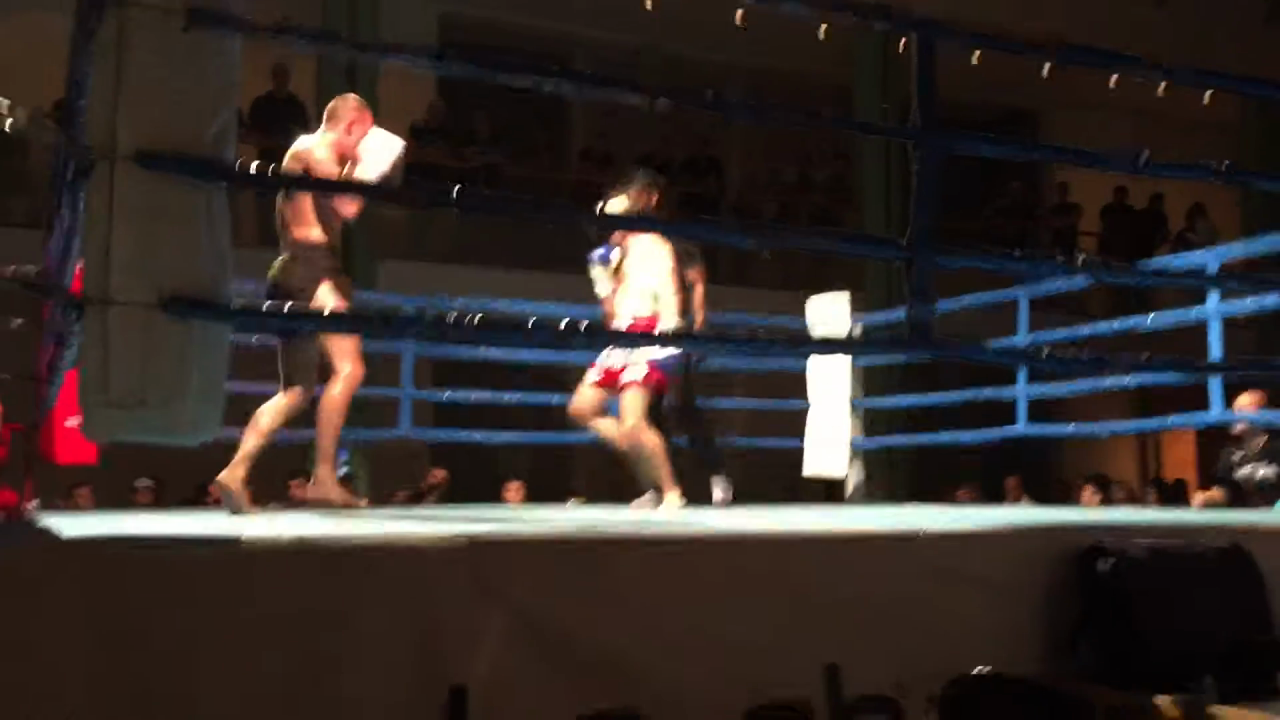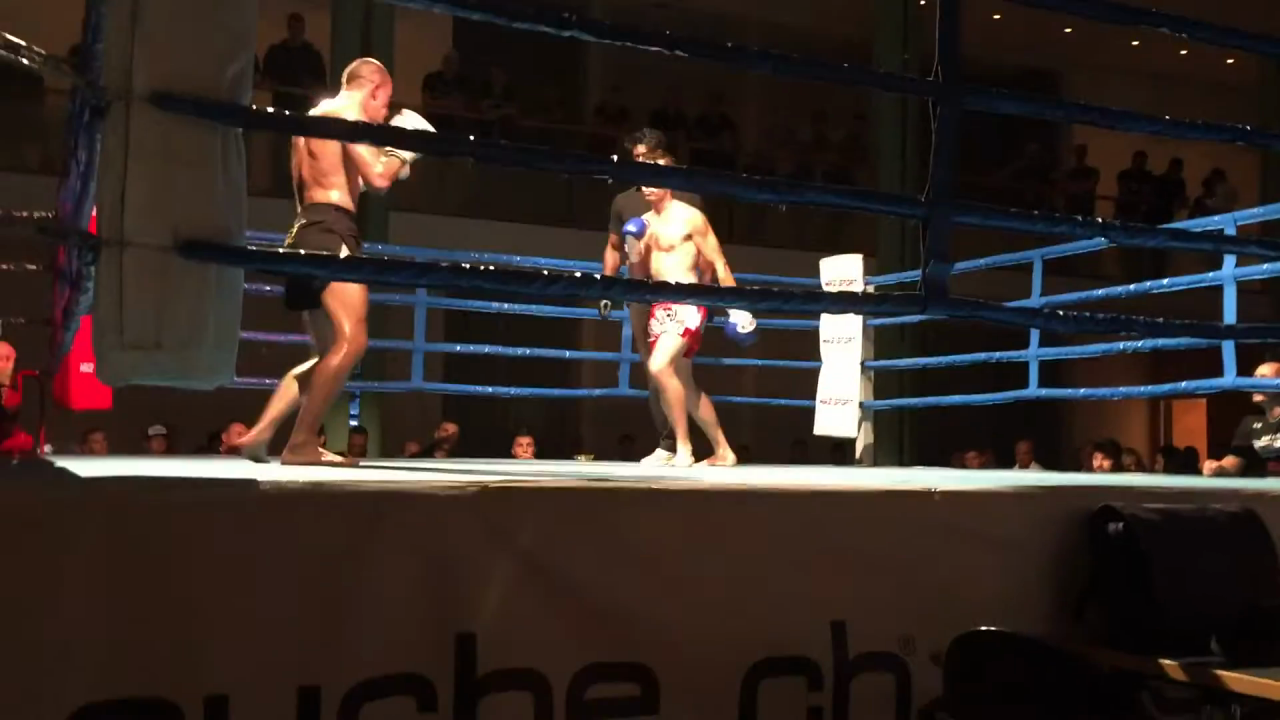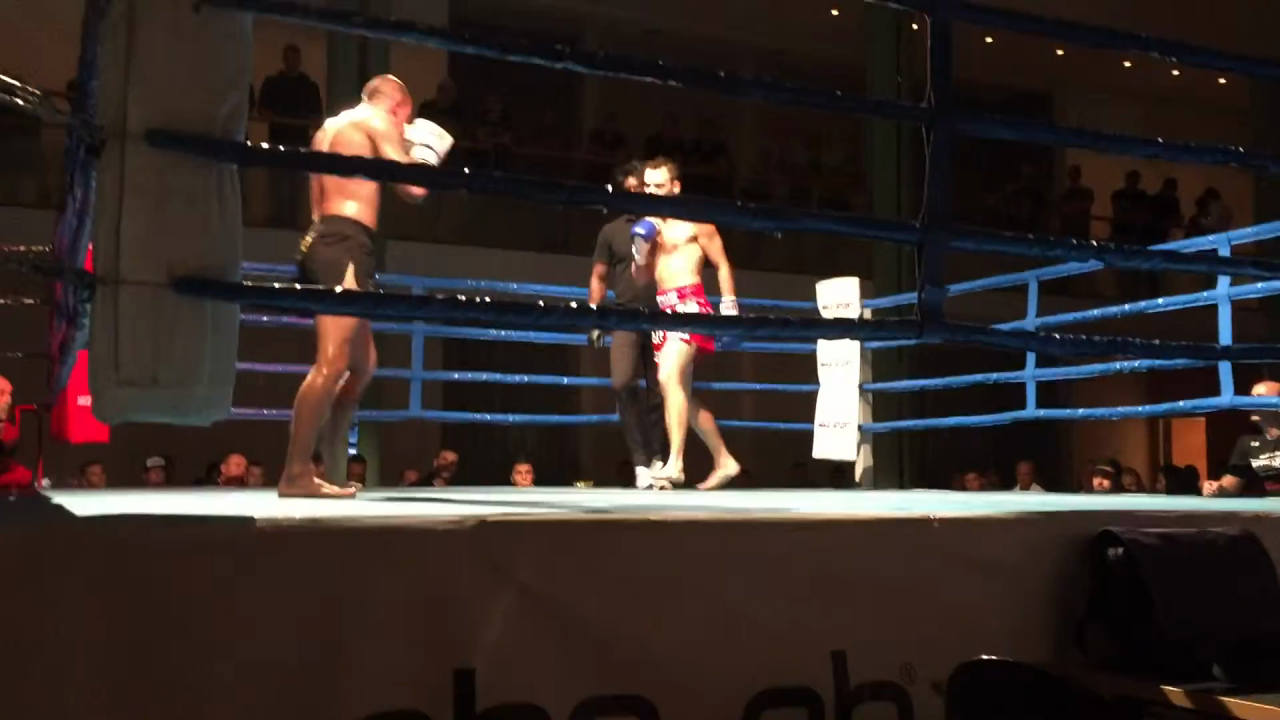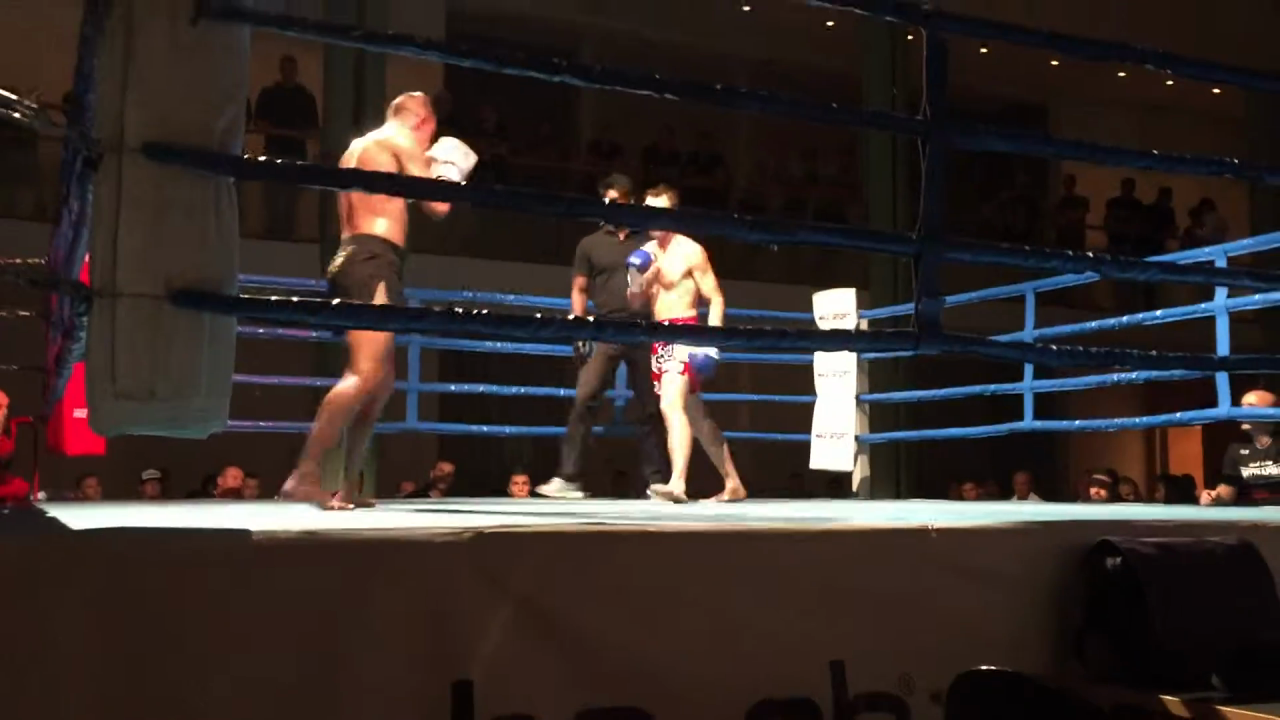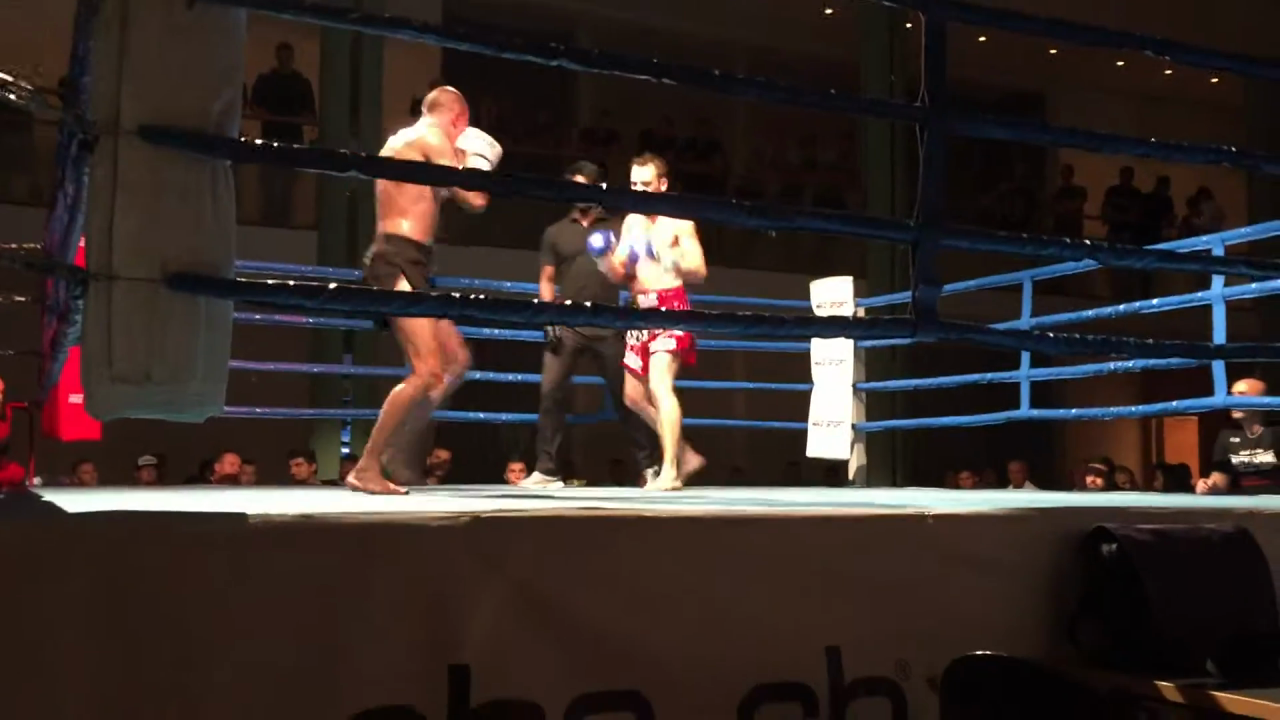
dt=0.2s
person 1, frame 1
left shoulder: (309, 152)
right shoulder: (315, 149)
left elbow: (329, 213)
right elbow: (346, 207)
left wrist: (356, 170)
right wrist: (371, 167)
left hip: (299, 271)
right hip: (311, 268)
left knee: (297, 390)
right knee: (349, 368)
left ankle: (236, 473)
right ankle: (323, 477)
person 1, frame 2
left shoulder: (315, 118)
right shoulder: (346, 112)
right elbow: (378, 178)
left wrist: (386, 154)
right wrist: (403, 151)
left hip: (308, 235)
right hip: (329, 233)
left knee: (330, 354)
right knee: (351, 339)
left ankle: (260, 432)
right ankle: (302, 442)
person 1, frame 3
left shoulder: (329, 129)
right shoulder: (376, 123)
right elbow: (414, 189)
left wrist: (404, 154)
right wrist: (425, 153)
left hip: (324, 246)
right hip: (343, 246)
left knee: (363, 363)
right knee: (332, 363)
left ankle: (334, 467)
right ankle: (296, 474)
person 1, frame 4
left shoulder: (357, 148)
right shoulder: (401, 141)
right elbow: (437, 206)
left wrist: (421, 172)
right wrist: (449, 171)
left hip: (353, 262)
right hip: (373, 264)
left knee: (380, 382)
right knee: (365, 375)
left ankle: (349, 487)
right ankle: (306, 474)
person 1, frame 5
left shoulder: (399, 143)
right shoulder: (431, 139)
right elbow: (474, 200)
left wrist: (450, 171)
right wrist: (478, 161)
left hip: (401, 264)
right hip: (400, 265)
left knee: (457, 360)
right knee: (429, 369)
left ankle: (398, 454)
right ankle: (366, 468)
person 2, frame 1
left shoulder: (652, 246)
right shoulder: (622, 258)
left elbow: (669, 292)
left wrist: (667, 334)
right wrist: (602, 279)
left hip: (645, 338)
right hip: (620, 340)
left knee: (633, 423)
right knee: (580, 410)
left ankle: (671, 491)
right ankle: (646, 463)
person 2, frame 2
left shoulder: (689, 217)
right shoulder: (644, 222)
left elbow: (718, 263)
right elbow: (640, 273)
left wrist: (736, 304)
right wrist: (635, 248)
left hip: (685, 301)
right hip: (660, 306)
left knee: (658, 367)
right knee: (686, 388)
left ankle: (684, 447)
right ankle: (722, 451)
person 2, frame 3
left shoulder: (695, 222)
right shoulder: (649, 225)
left elbow: (722, 264)
right elbow: (641, 276)
left wrist: (728, 307)
right wrist: (640, 251)
left hip: (689, 304)
right hip: (663, 309)
left knee: (669, 376)
right knee: (683, 396)
left ankle: (675, 462)
right ankle: (724, 461)
person 2, frame 4
left shoulder: (691, 251)
right shoulder: (648, 253)
left elbow: (716, 298)
right elbow: (636, 303)
right wrist: (636, 278)
right hip: (662, 339)
left knee: (671, 406)
right knee: (696, 418)
left ankle: (676, 483)
right ankle: (733, 482)
person 2, frame 5
left shoulder: (679, 221)
right shoulder: (631, 222)
left elbow: (699, 271)
right elbow: (618, 274)
left wrist: (666, 256)
right wrist: (607, 257)
left hip: (670, 308)
right hip: (642, 312)
left knee: (660, 387)
right knee: (633, 396)
left ankle: (669, 471)
right ankle: (686, 455)
person 3, frame 1
left shoulder: (676, 241)
left elbow: (698, 285)
left wrist: (697, 328)
left knee: (683, 404)
right knee: (649, 412)
left ankle: (717, 476)
person 3, frame 2
left shoulder: (685, 198)
right shoulder: (624, 201)
right elbow: (613, 248)
right knee: (652, 364)
left ankle: (672, 439)
right ankle: (668, 442)
person 3, frame 3
right shoulder: (611, 232)
right elbow: (599, 278)
left knee: (658, 395)
right knee: (621, 384)
left ankle: (657, 462)
right ankle: (642, 460)
person 3, frame 4
right shoulder: (590, 244)
right elbow: (579, 291)
left knee: (649, 408)
right knee: (583, 398)
left ankle: (656, 479)
right ankle: (567, 478)
person 3, frame 5
left shoulder: (618, 228)
right shoulder: (556, 232)
right elbow: (548, 280)
left hip: (607, 323)
right hip: (569, 324)
left knee: (624, 395)
right knee: (551, 391)
left ankle: (649, 465)
right ankle: (546, 470)
